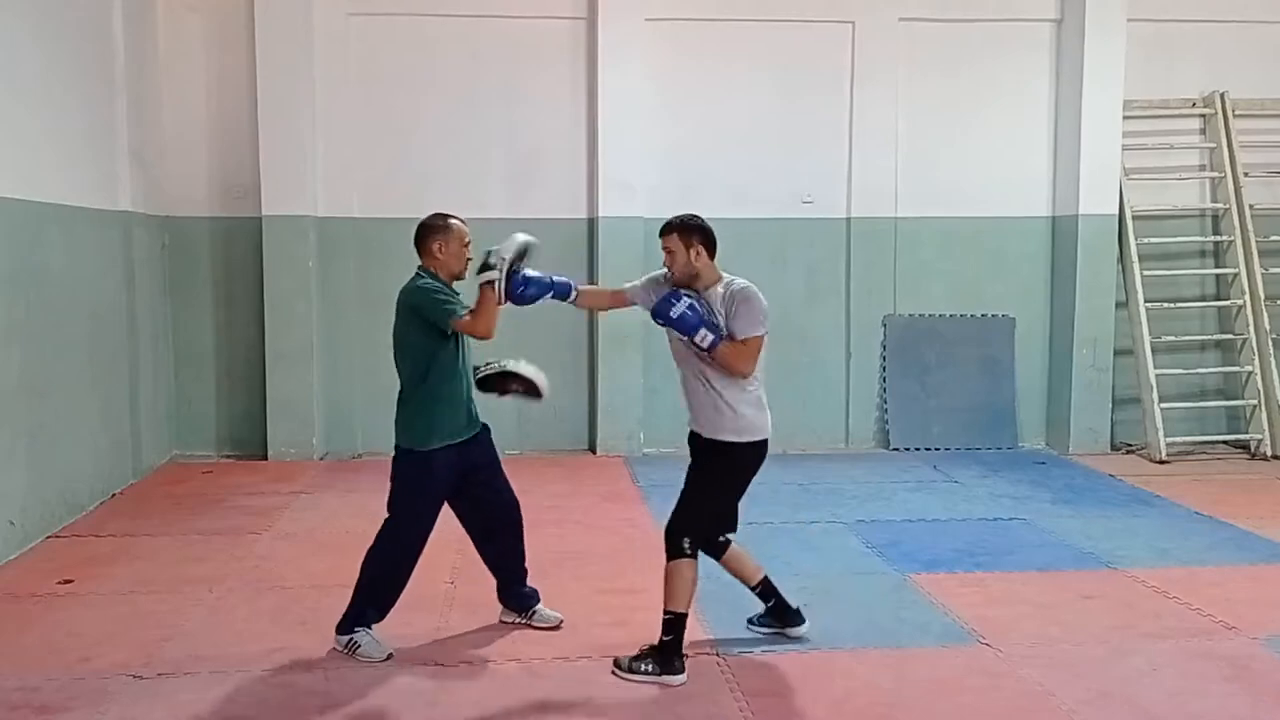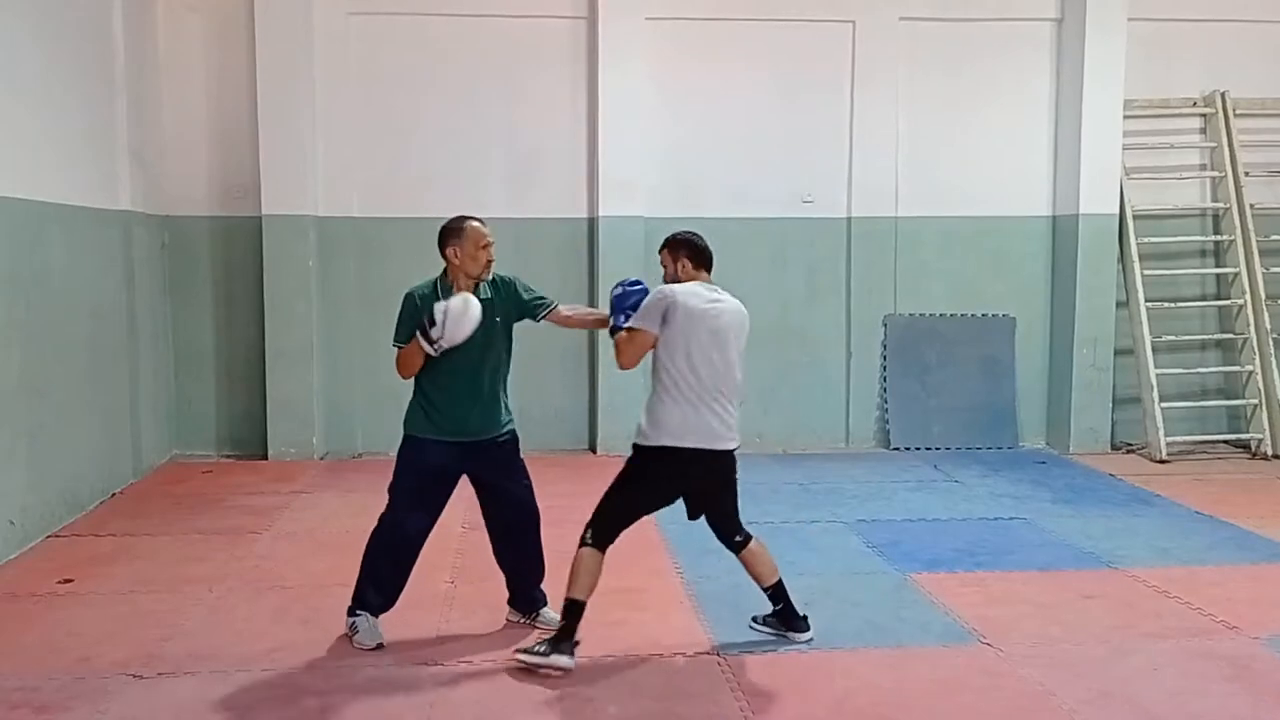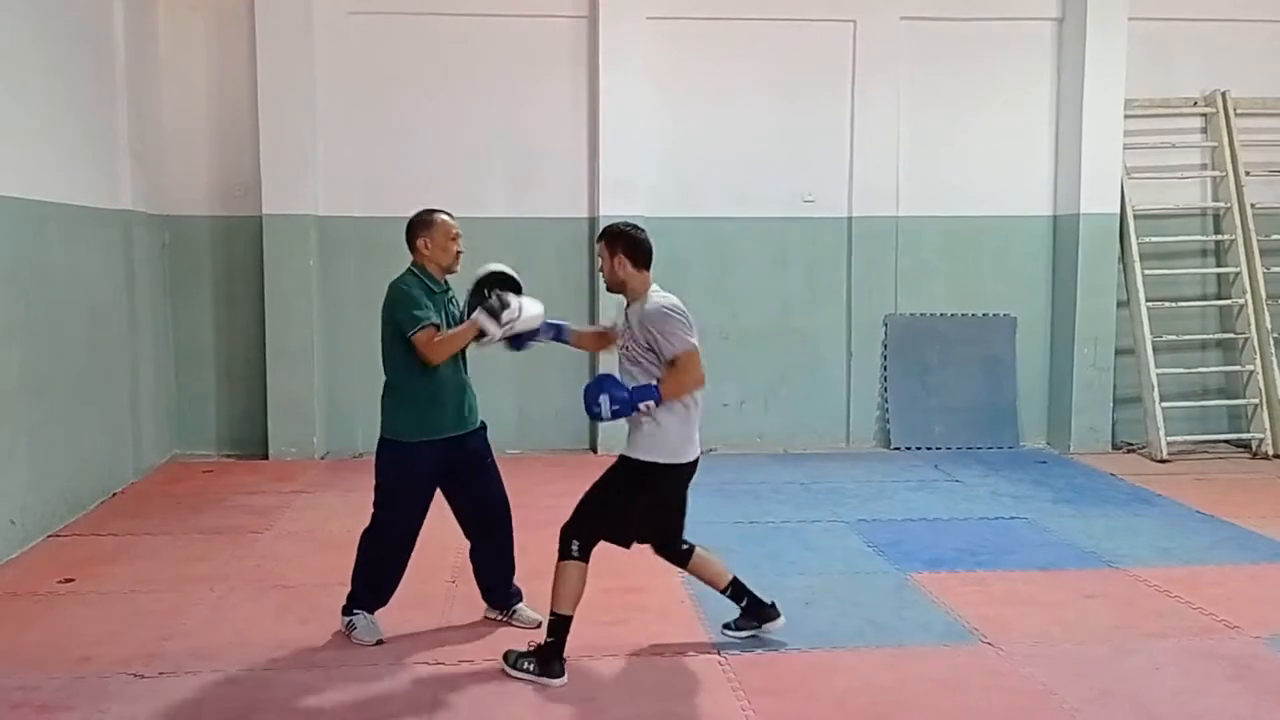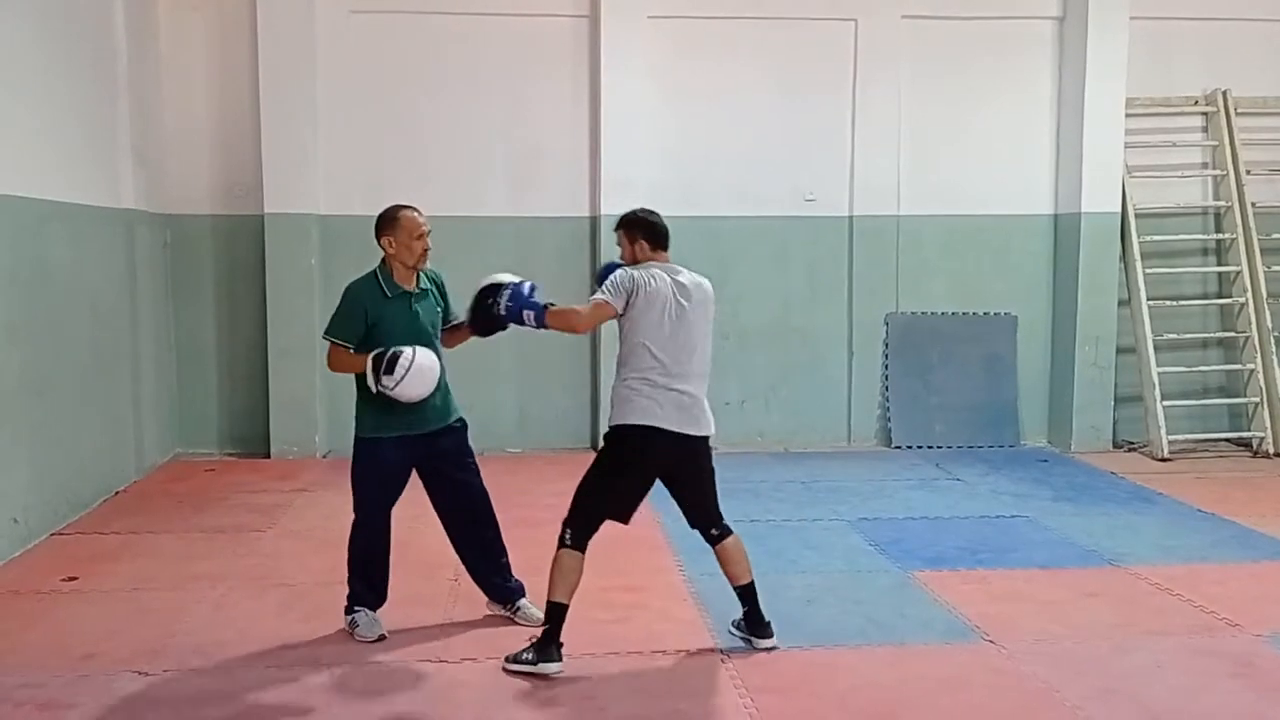
dt=0.4s
person 1, frame 1
left shoulder: (744, 296)
right shoulder: (667, 285)
left elbow: (743, 364)
right elbow: (605, 298)
left wrist: (698, 331)
right wrist: (555, 288)
left hip: (740, 441)
right hip: (709, 437)
left knee: (681, 534)
right knee: (708, 536)
left ankle: (668, 653)
right ankle: (782, 612)
person 1, frame 2
left shoulder: (666, 297)
right shoulder: (738, 311)
left elbow: (626, 357)
left wrist: (622, 317)
left hip: (665, 448)
right hip: (719, 448)
left knee: (599, 532)
right knee: (733, 532)
left ankle: (563, 641)
right ankle: (789, 616)
person 1, frame 3
left shoulder: (662, 311)
right shoulder: (634, 306)
left elbow: (691, 376)
right elbow: (604, 339)
left wrist: (634, 399)
right wrist: (552, 331)
left hip: (656, 458)
right hip: (667, 455)
left knee: (576, 537)
right knee: (671, 545)
left ankle: (550, 656)
right ankle: (757, 609)
person 1, frame 4
left shoulder: (631, 280)
right shoulder: (703, 288)
left elbow: (582, 321)
left wrist: (528, 309)
left hip: (636, 429)
right hip: (691, 431)
left knee: (577, 528)
right knee: (714, 527)
left ankle: (547, 644)
right ankle: (756, 622)
person 2, frame 1
left shoulder: (442, 291)
right shoulder: (421, 292)
right elbow: (482, 327)
right wrist: (494, 274)
left hip: (466, 433)
right hip: (425, 444)
left knee: (501, 515)
right knee: (403, 536)
left ankle: (517, 601)
right ankle: (354, 626)
person 2, frame 2
left shoulder: (505, 291)
right shoulder: (419, 300)
left elbow: (562, 314)
right elbow: (405, 369)
left wrist: (614, 318)
right wrist: (428, 338)
left hip: (493, 436)
right hip: (431, 438)
left knee: (521, 518)
right knee: (401, 526)
left ankle: (527, 603)
right ankle: (364, 611)
person 2, frame 3
left shoulder: (443, 290)
right shoulder: (405, 291)
right elbow: (434, 351)
left wrist: (482, 327)
right wrist: (482, 321)
left hip: (463, 429)
right hip: (411, 438)
left knee: (492, 513)
right knee: (393, 526)
left ankle: (502, 599)
right ankle: (359, 609)
person 2, frame 4
left shoulder: (434, 283)
right shoulder: (361, 294)
right elbow: (336, 357)
right wrist: (371, 365)
left hip: (441, 424)
right hip: (381, 432)
left knee: (472, 509)
right knee: (372, 520)
left ankle: (506, 594)
right ankle: (361, 607)
